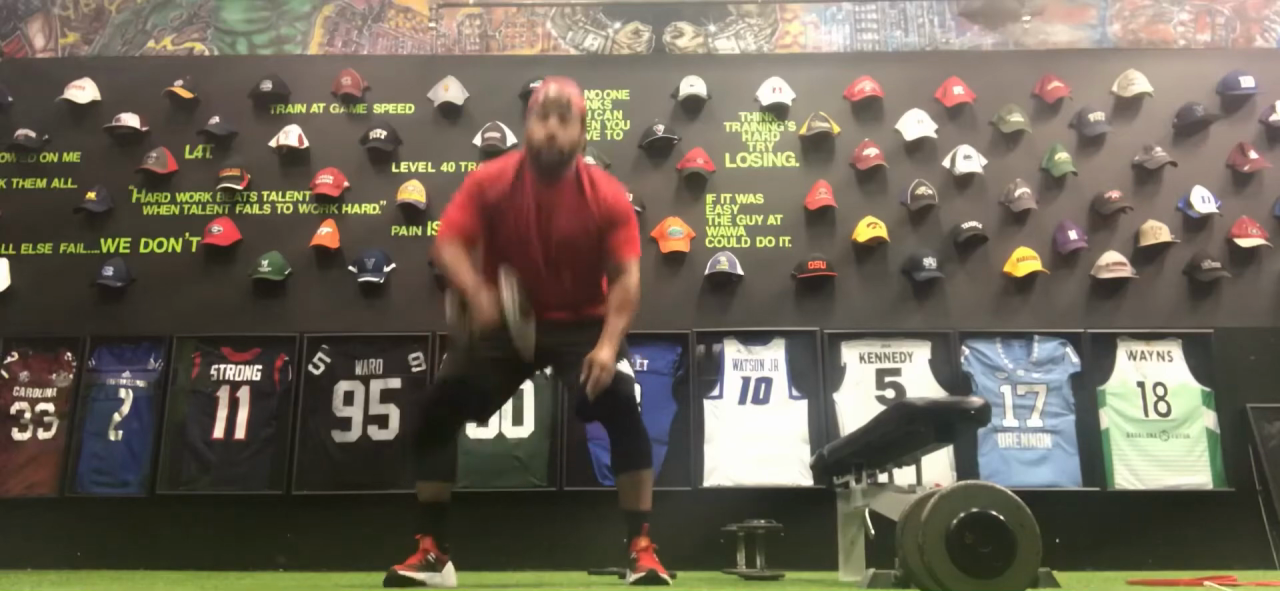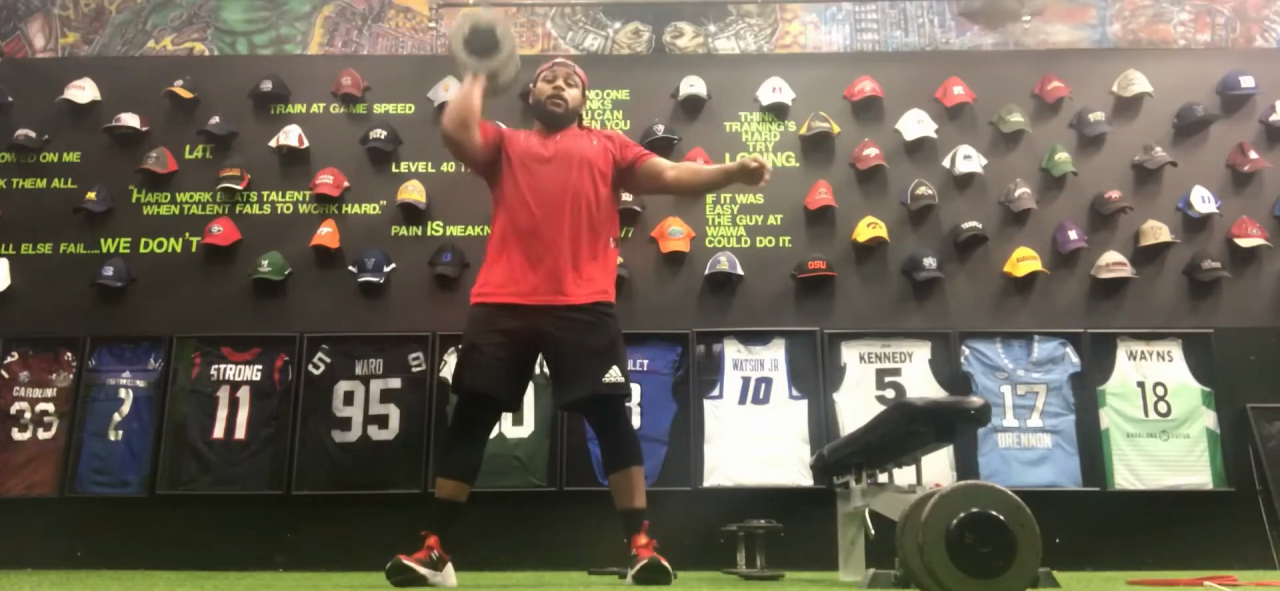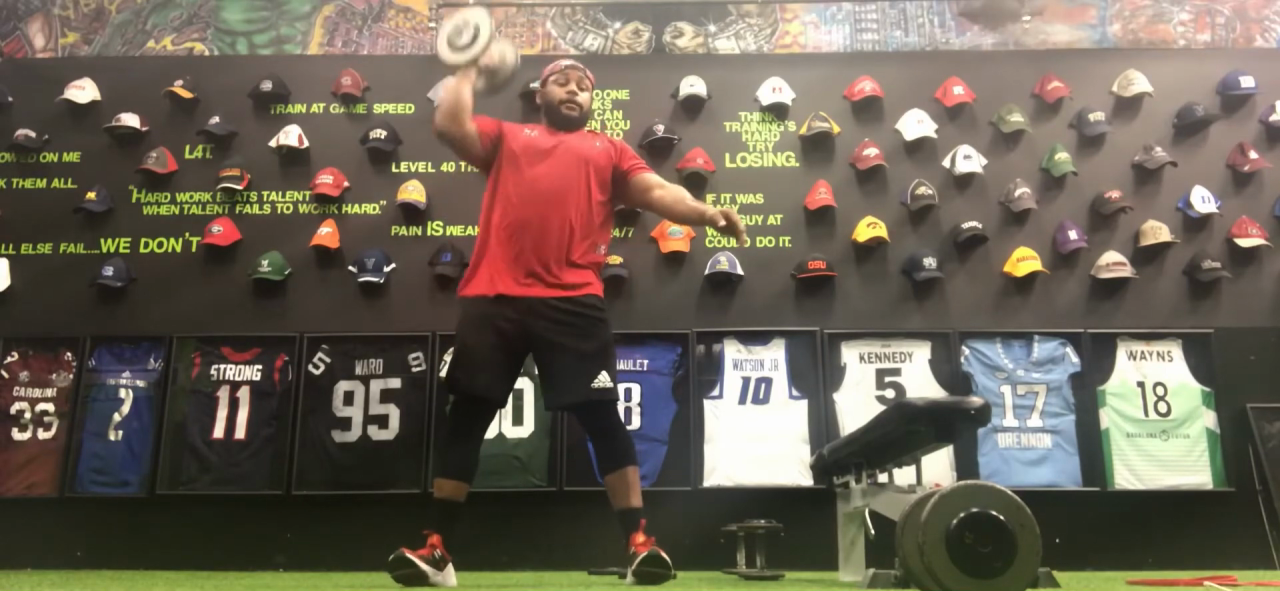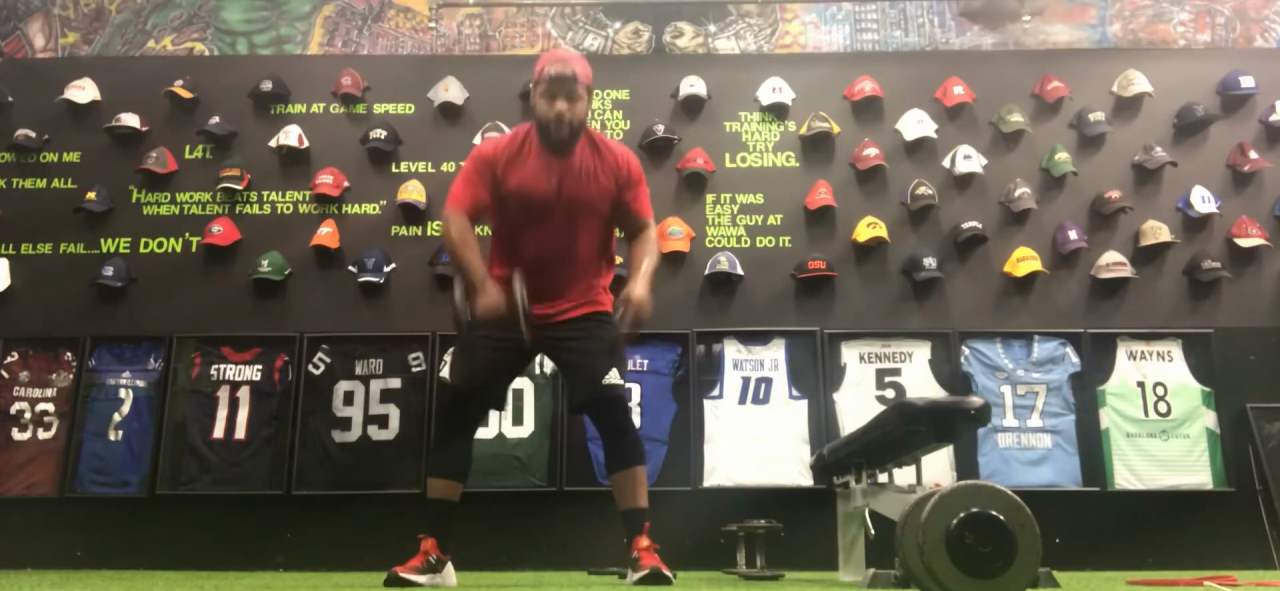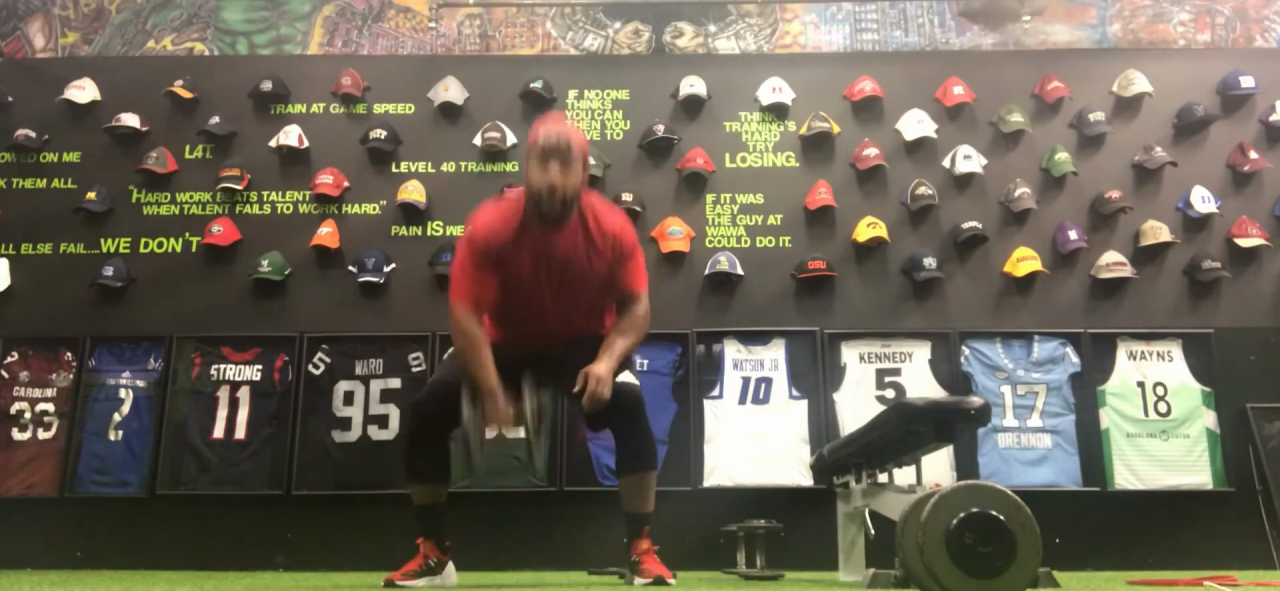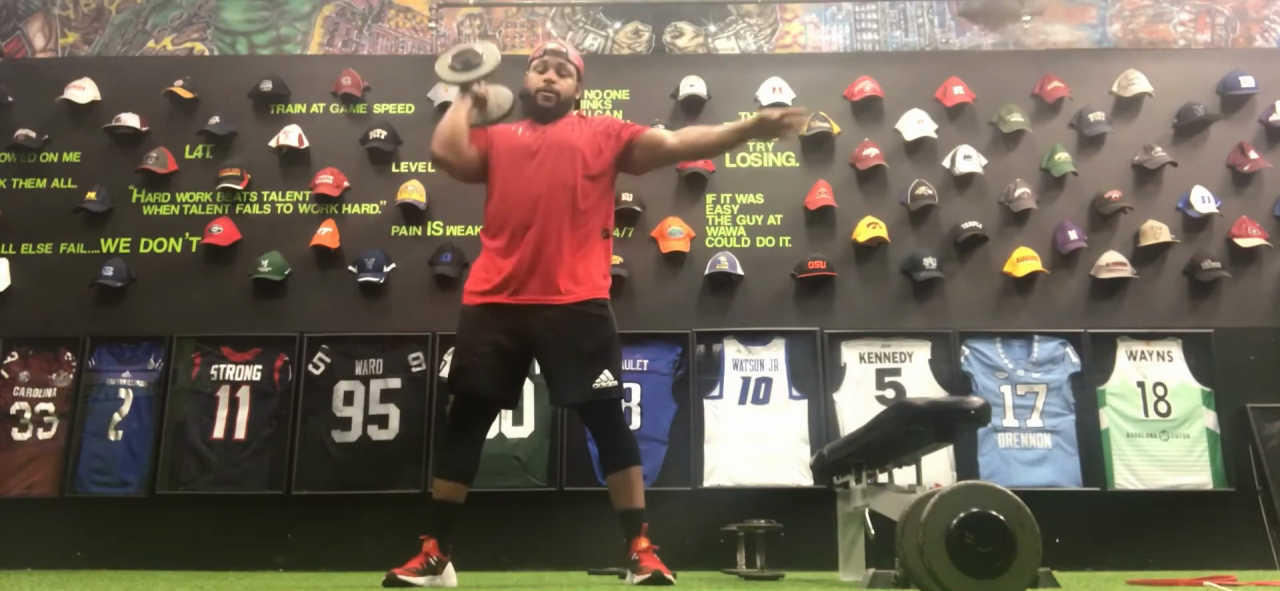
dt=0.7s
person 1, frame 1
left shoulder: (607, 194)
right shoulder: (489, 180)
left elbow: (626, 277)
right elbow: (449, 243)
left wrist: (609, 345)
right wrist: (476, 291)
left hip: (583, 323)
right hip: (503, 321)
left knee: (622, 405)
right knee: (438, 412)
left ankle: (642, 550)
person 1, frame 2
left shoulder: (608, 146)
right shoulder: (506, 145)
left elbow: (668, 173)
right elbow: (454, 130)
left wrist: (732, 169)
right wrist: (476, 74)
left hip: (582, 304)
right hip: (502, 301)
left knee: (612, 416)
right knee: (470, 417)
left ankle: (642, 547)
person 1, frame 3
left shoulder: (609, 150)
right shoulder: (506, 139)
left elbow: (658, 192)
right elbow: (448, 124)
left wrist: (709, 212)
right wrist: (467, 70)
left hip: (573, 301)
right hip: (493, 297)
left knee: (602, 417)
right knee: (467, 415)
left ankle: (641, 544)
person 1, frame 4
left shoulder: (617, 159)
right shoulder: (495, 153)
left elbow: (643, 228)
right elbow: (456, 218)
left wrist: (641, 279)
right wrist: (482, 288)
left hip: (584, 312)
right hip: (504, 306)
left knee: (612, 412)
right knee: (459, 412)
person 1, frame 5
left shoulder: (612, 229)
right shoulder: (490, 225)
left elbow: (636, 310)
right elbow: (466, 316)
left wrist: (607, 361)
right wrist: (491, 391)
left hip: (581, 347)
right hip: (506, 345)
left knee: (629, 406)
right knee: (428, 414)
left ankle: (642, 552)
person 1, frame 6
left shoulder: (603, 135)
right shoulder: (496, 138)
left elbow: (673, 143)
right elbow: (444, 153)
left wrist: (750, 126)
right wrist: (468, 100)
left hip: (576, 303)
right hip: (493, 301)
left knee: (607, 420)
right knee: (465, 420)
